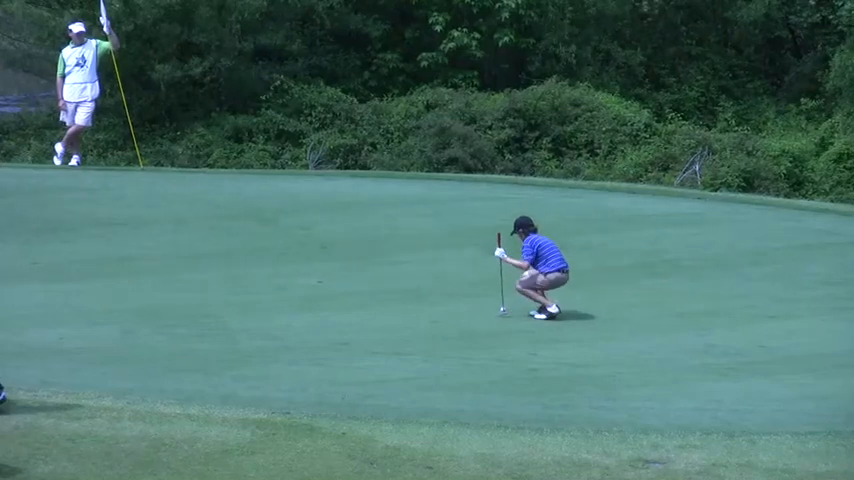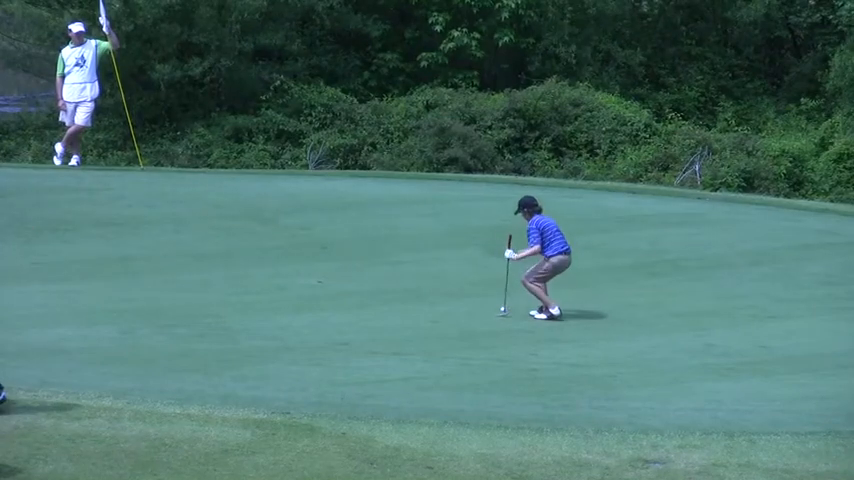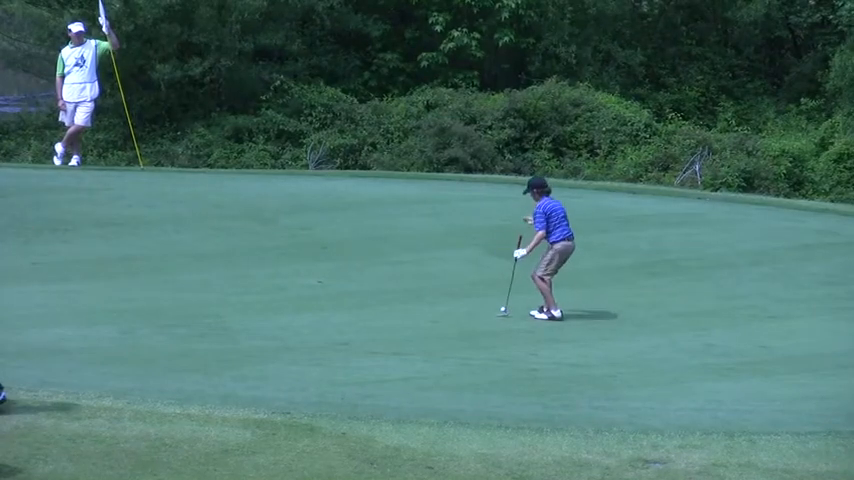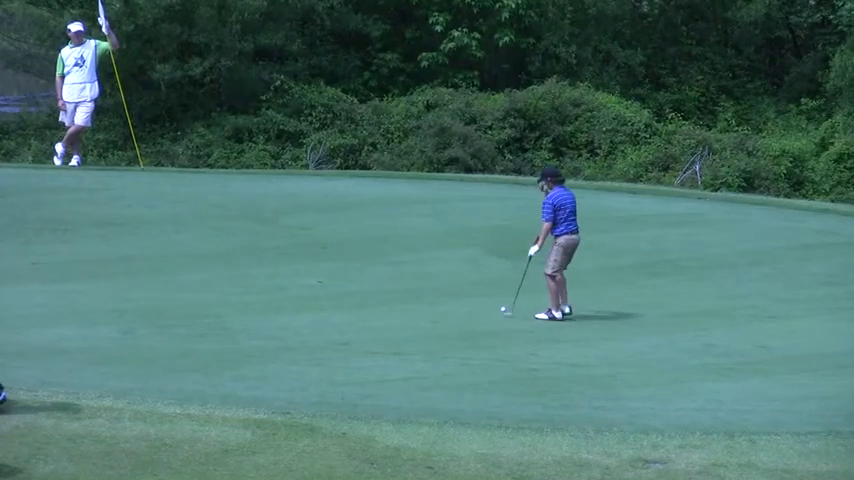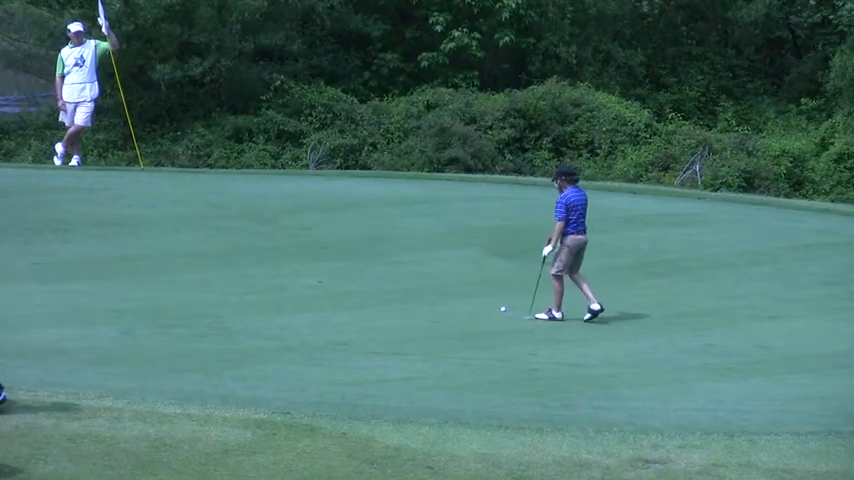
dt=0.2s
person 1, frame 1
left shoulder: (94, 45)
right shoulder: (65, 52)
left elbow: (115, 46)
right elbow: (60, 77)
left wrist: (109, 31)
right wrist: (60, 98)
left hip: (87, 96)
right hip: (69, 97)
left knee: (80, 126)
right knee: (72, 128)
left ankle: (61, 146)
right ankle: (76, 156)
person 1, frame 2
left shoulder: (94, 46)
right shoulder: (64, 52)
left elbow: (115, 46)
right elbow: (59, 77)
left wrist: (108, 31)
right wrist: (60, 99)
left hip: (87, 96)
right hip: (69, 97)
left knee: (79, 127)
right knee: (73, 128)
left ankle: (61, 146)
right ankle: (76, 156)
person 1, frame 3
left shoulder: (94, 46)
right shoulder: (64, 52)
left elbow: (114, 46)
right elbow: (59, 77)
left wrist: (108, 31)
right wrist: (59, 98)
left hip: (87, 96)
right hip: (68, 97)
left knee: (80, 126)
right knee: (72, 128)
left ankle: (62, 146)
right ankle: (76, 156)
person 1, frame 4
left shoulder: (93, 45)
right shoulder: (64, 52)
left elbow: (114, 46)
right elbow: (59, 77)
left wrist: (108, 31)
right wrist: (59, 98)
left hip: (87, 96)
right hip: (68, 97)
left knee: (80, 126)
right knee: (72, 128)
left ankle: (62, 146)
right ankle: (76, 156)
person 1, frame 5
left shoulder: (93, 46)
right shoulder: (64, 52)
left elbow: (114, 46)
right elbow: (59, 77)
left wrist: (107, 31)
right wrist: (59, 98)
left hip: (86, 97)
right hip: (68, 97)
left knee: (80, 126)
right knee: (72, 128)
left ankle: (62, 146)
right ankle: (76, 156)
person 2, frame 1
left shoulder: (528, 242)
right shoulder: (541, 238)
left elbow: (525, 266)
left wrist: (505, 257)
left hip: (553, 276)
right hip: (563, 275)
left knee: (520, 285)
right knee: (528, 277)
left ankle: (551, 307)
right ankle: (545, 306)
person 2, frame 2
left shoulder: (533, 224)
right shoulder: (547, 219)
left elbow: (537, 248)
left wrist: (518, 256)
right wrist: (527, 251)
left hip: (555, 259)
right hip: (566, 258)
left knee: (527, 280)
right knee: (536, 278)
left ankle: (553, 309)
right ankle: (546, 307)
person 2, frame 3
left shoulder: (540, 207)
right shoulder: (556, 203)
left elbow: (541, 234)
left wrist: (526, 250)
right wrist: (535, 221)
left hip: (558, 245)
right hip: (569, 243)
left knee: (538, 276)
right knee: (546, 275)
left ankle: (554, 311)
right ankle: (547, 307)
person 2, frame 4
left shoulder: (550, 198)
right shoulder: (569, 193)
left elbow: (547, 224)
left wrist: (538, 245)
left hip: (562, 239)
right hip: (574, 237)
left knee: (551, 274)
right knee: (558, 272)
left ankle: (555, 311)
right ankle: (564, 305)
person 2, frame 5
left shoulder: (563, 198)
right shoulder: (582, 193)
left elbow: (560, 223)
left wrist: (551, 244)
right wrist: (560, 190)
left hip: (569, 239)
right hip: (582, 237)
left knee: (557, 274)
right knee: (574, 274)
left ankle: (555, 312)
right ankle: (594, 304)
